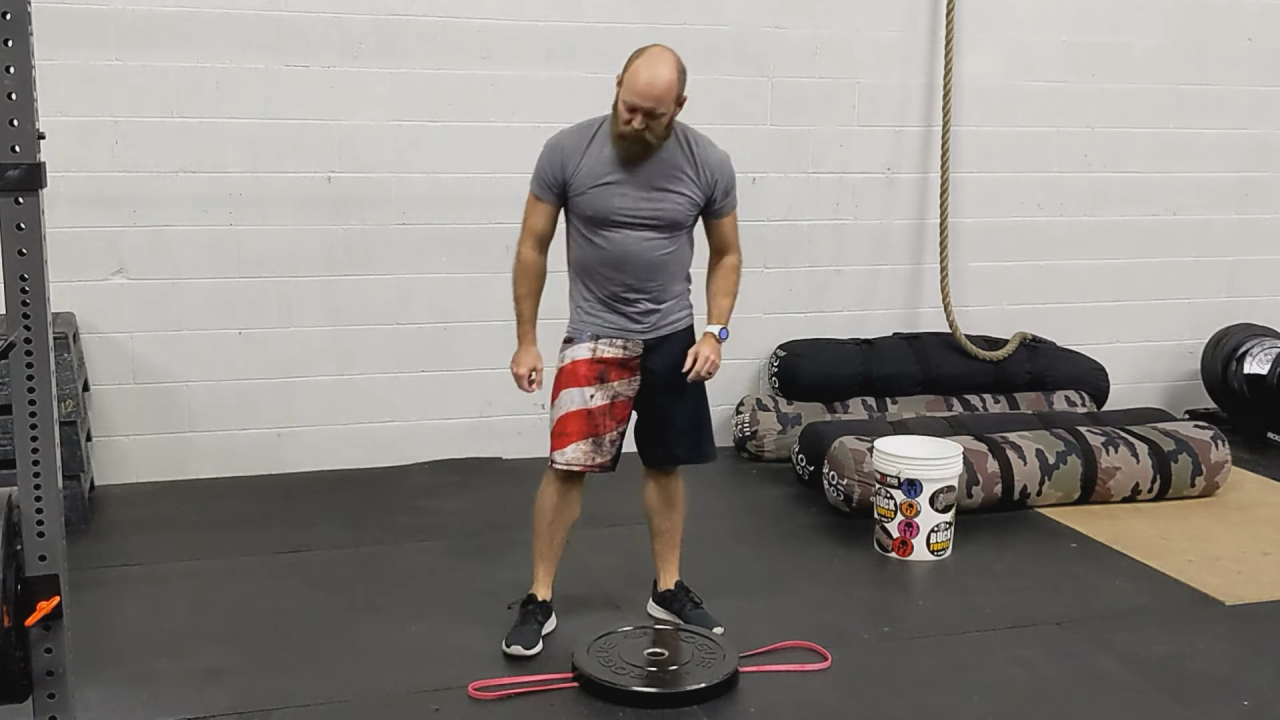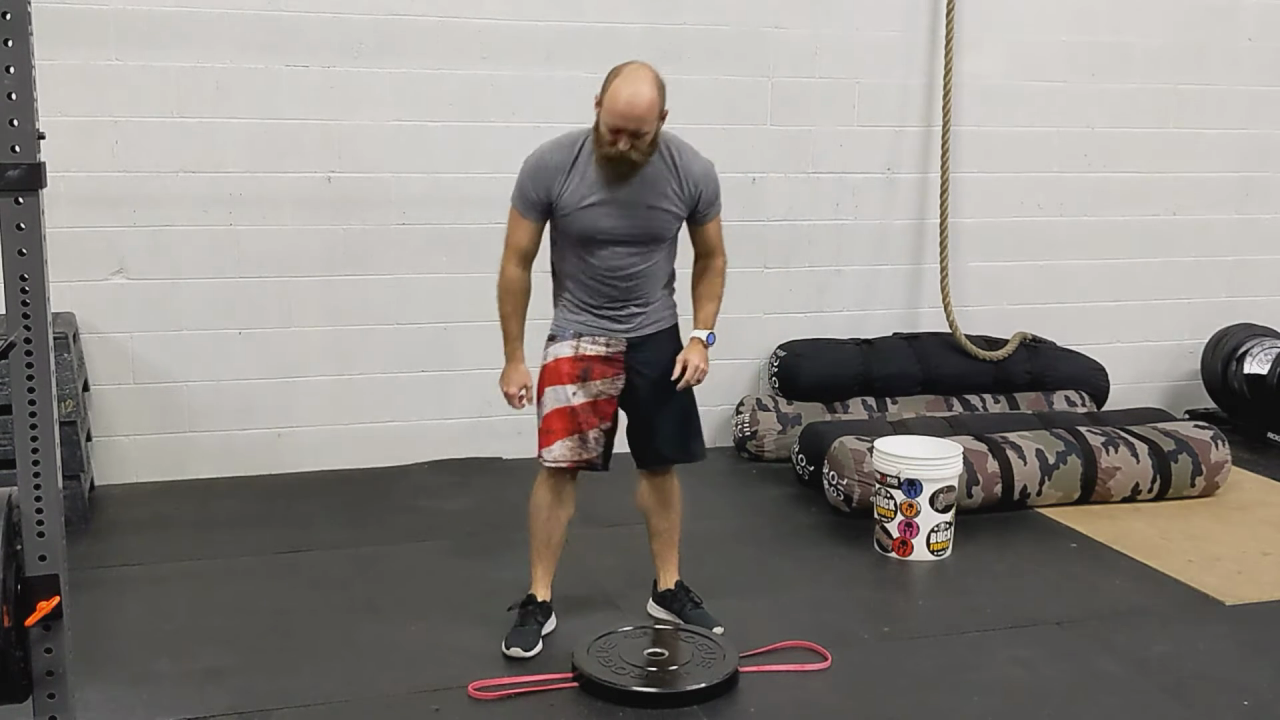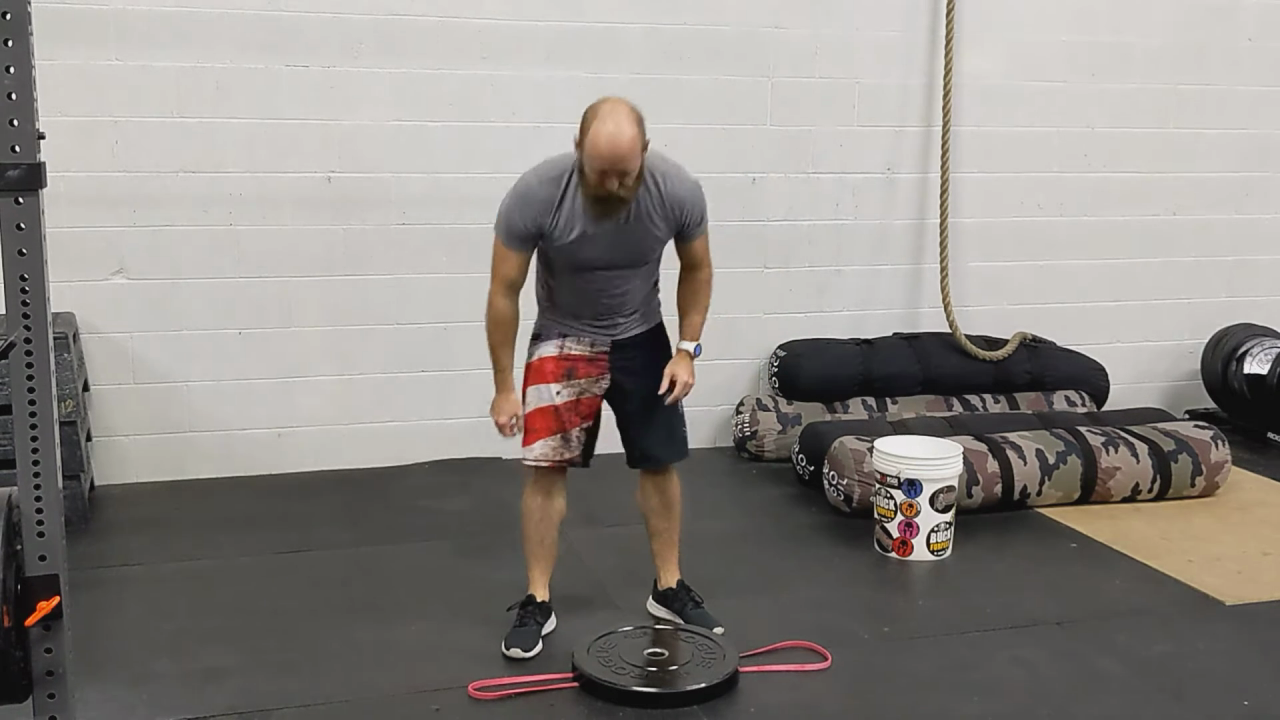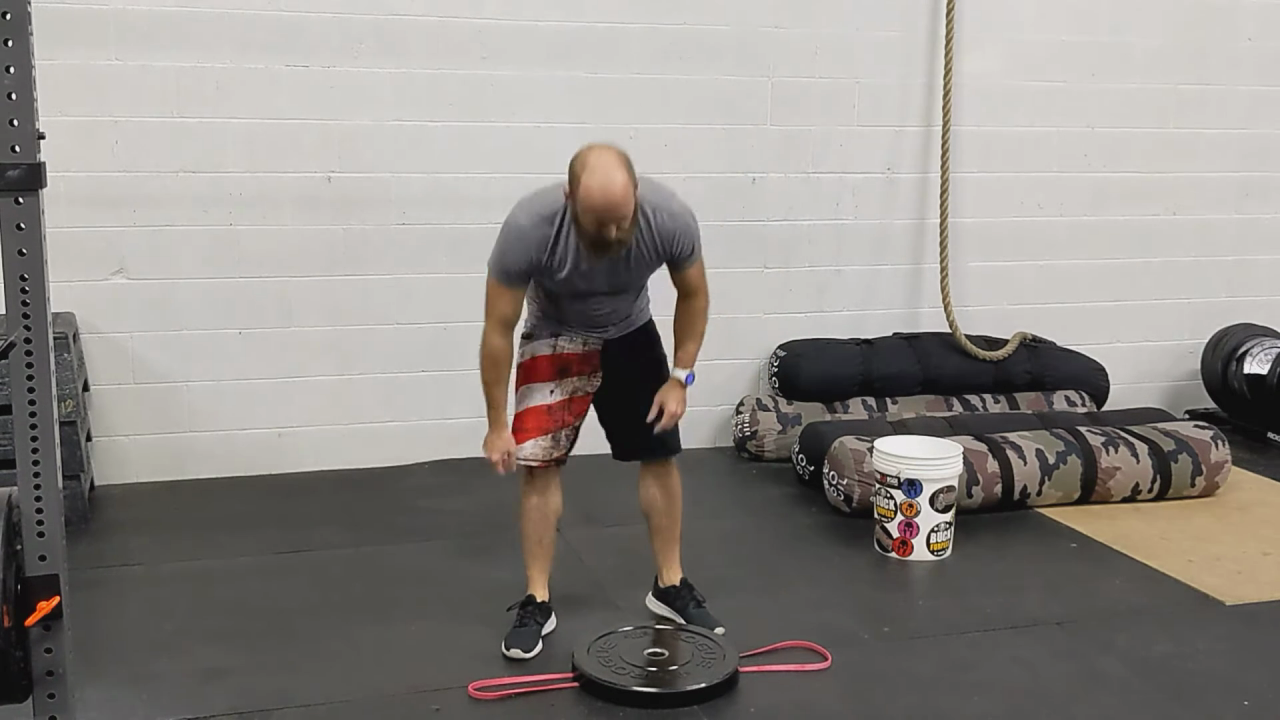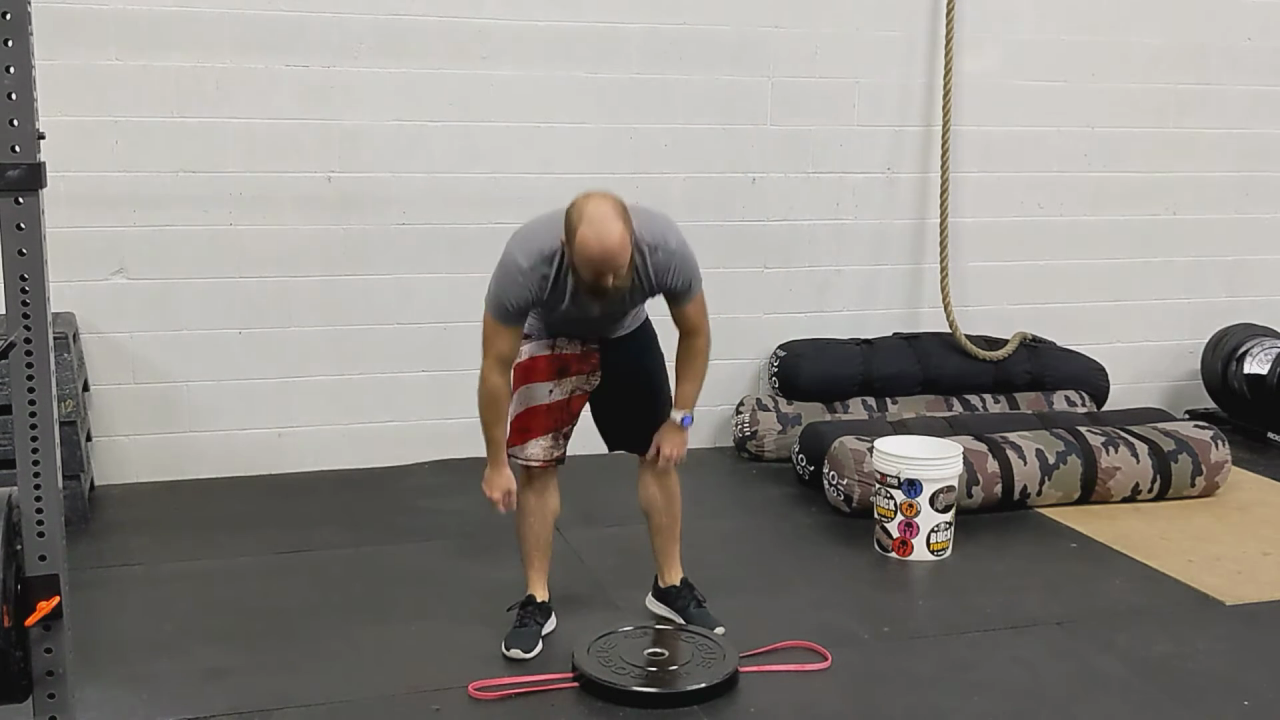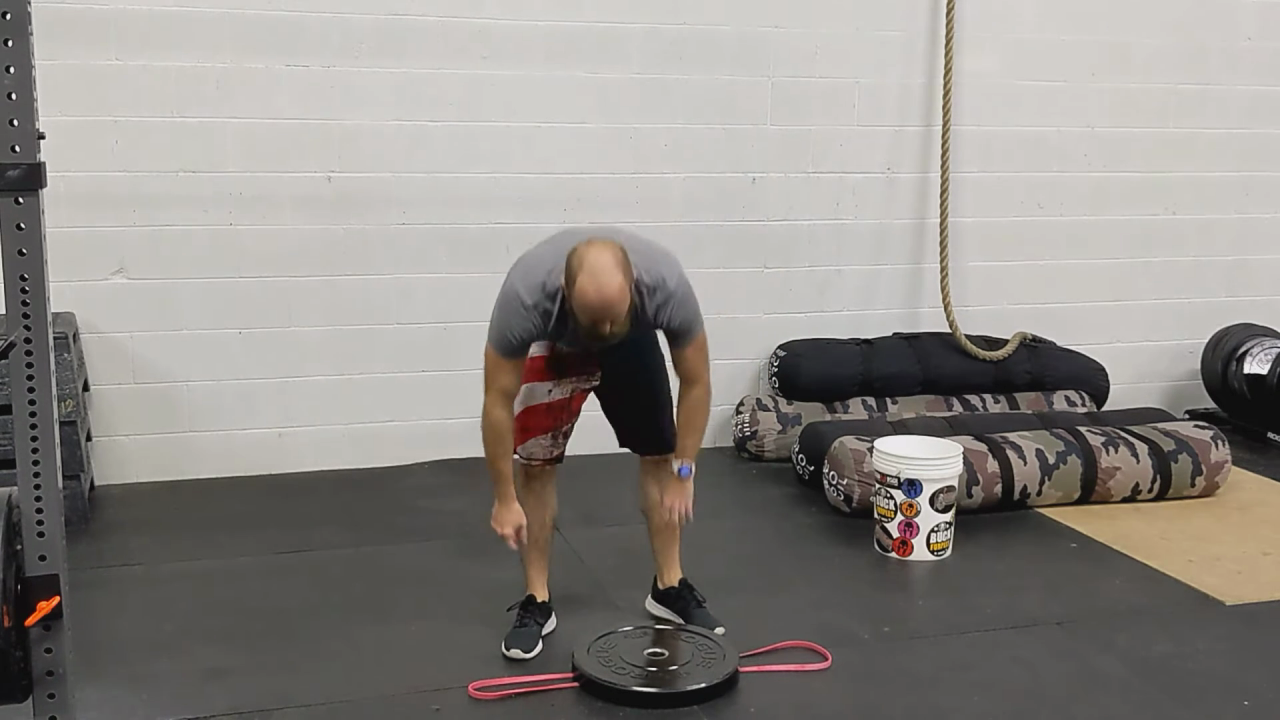
dt=0.1s
person 1, frame 1
left shoulder: (709, 163)
right shoulder: (567, 149)
left elbow: (726, 254)
right elbow: (532, 248)
left wrist: (714, 331)
right wrist: (526, 341)
left hip: (672, 336)
right hip: (596, 337)
left knee: (667, 464)
right knee: (569, 466)
left ankle: (668, 591)
right ankle: (539, 599)
person 1, frame 2
left shoulder: (693, 171)
right shoulder: (550, 166)
left elbow: (711, 258)
right elbow: (516, 265)
left wrist: (701, 336)
right wrist: (513, 358)
left hip: (656, 335)
right hip: (579, 335)
left knee: (660, 464)
right knee: (559, 465)
left ankle: (668, 588)
right ankle: (538, 600)
person 1, frame 3
left shoulder: (678, 189)
right shoulder: (535, 193)
left elbow: (697, 270)
right elbow: (503, 295)
left wrist: (687, 349)
right wrist: (503, 391)
left hip: (642, 336)
right hip: (564, 340)
left knee: (660, 461)
right knee: (546, 466)
left ankle: (669, 589)
right ankle: (538, 602)
person 1, frame 4
left shoulder: (670, 217)
right shoulder: (528, 227)
left elbow: (693, 296)
right elbow: (497, 331)
left wrist: (680, 377)
right wrist: (497, 425)
left hip: (632, 335)
right hip: (556, 339)
left knee: (659, 457)
right knee: (540, 463)
left ankle: (670, 585)
right ankle: (537, 602)
person 1, frame 5
left shoulder: (667, 249)
right shoulder: (524, 261)
left elbow: (695, 333)
right elbow: (495, 367)
left wrist: (680, 418)
right wrist: (495, 462)
left hip: (628, 334)
right hip: (551, 341)
left knee: (657, 455)
right knee: (536, 463)
left ankle: (669, 587)
right ankle: (537, 602)
person 1, frame 6
left shoulder: (667, 285)
right shoulder: (526, 294)
left elbow: (696, 381)
right elbow: (498, 401)
left wrist: (682, 471)
right wrist: (504, 496)
left hip: (632, 344)
right hip: (554, 345)
left knee: (659, 455)
right knee: (535, 463)
left ankle: (669, 587)
right ankle: (537, 602)
